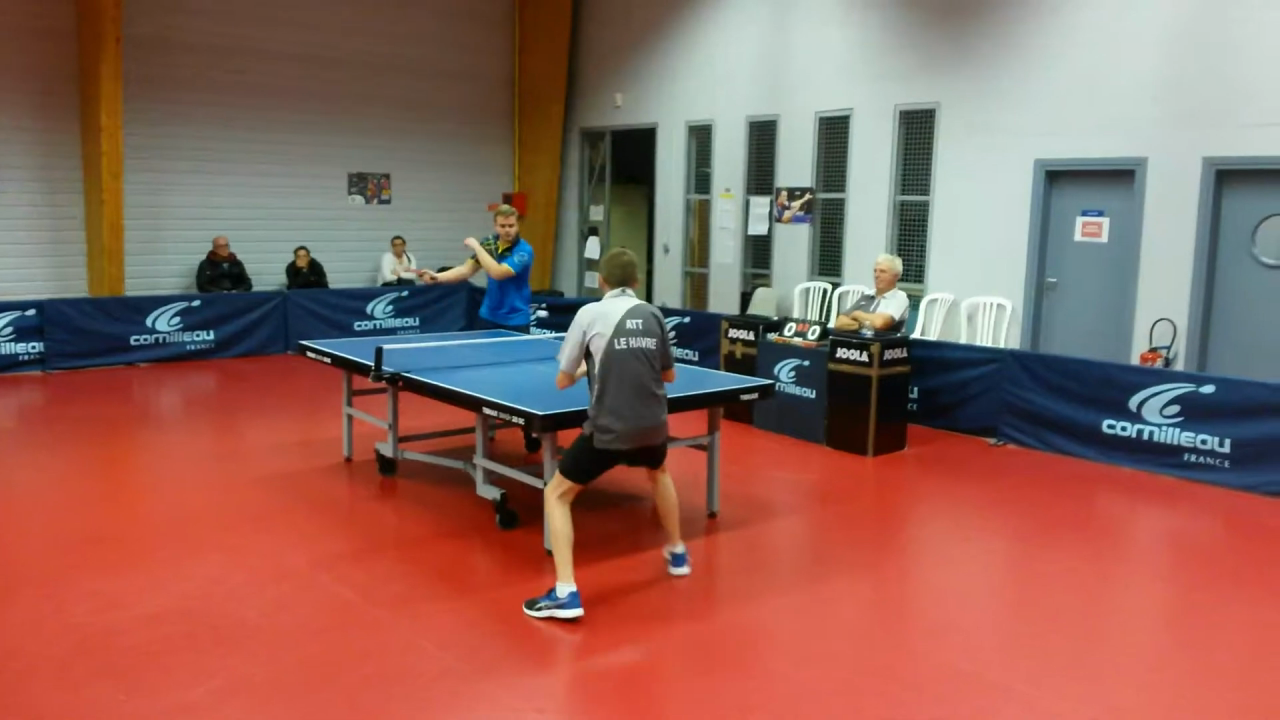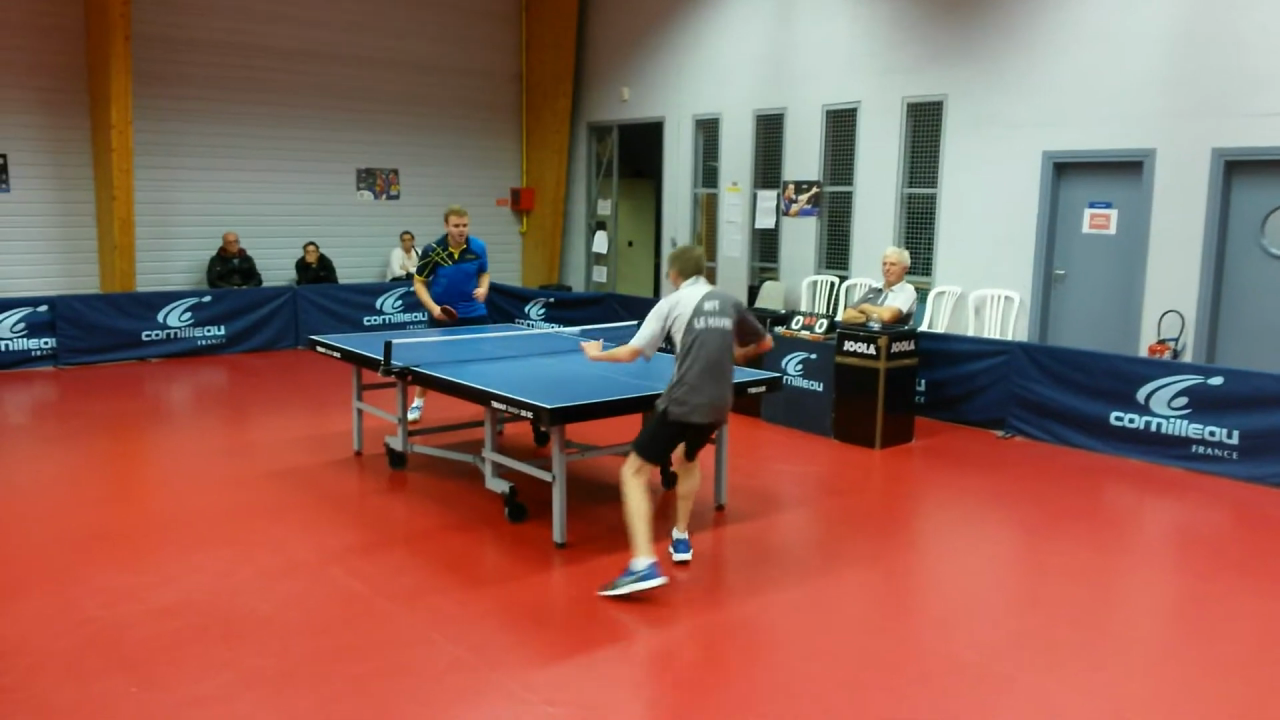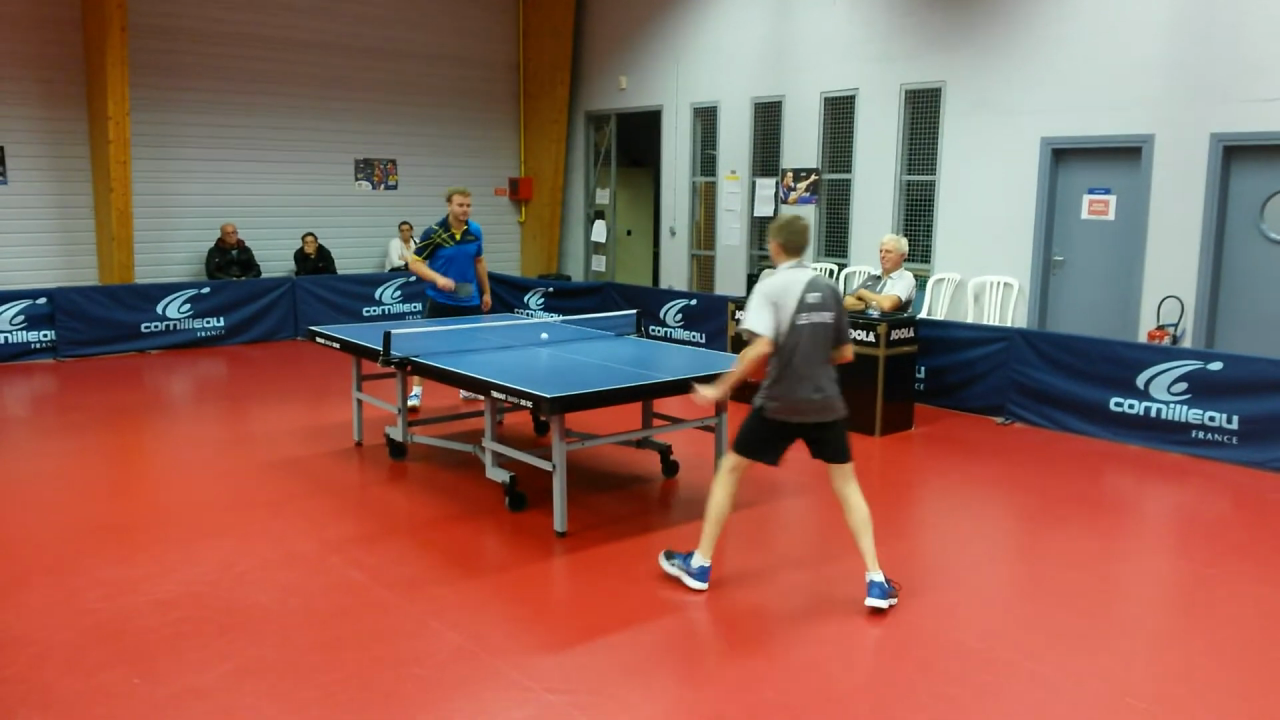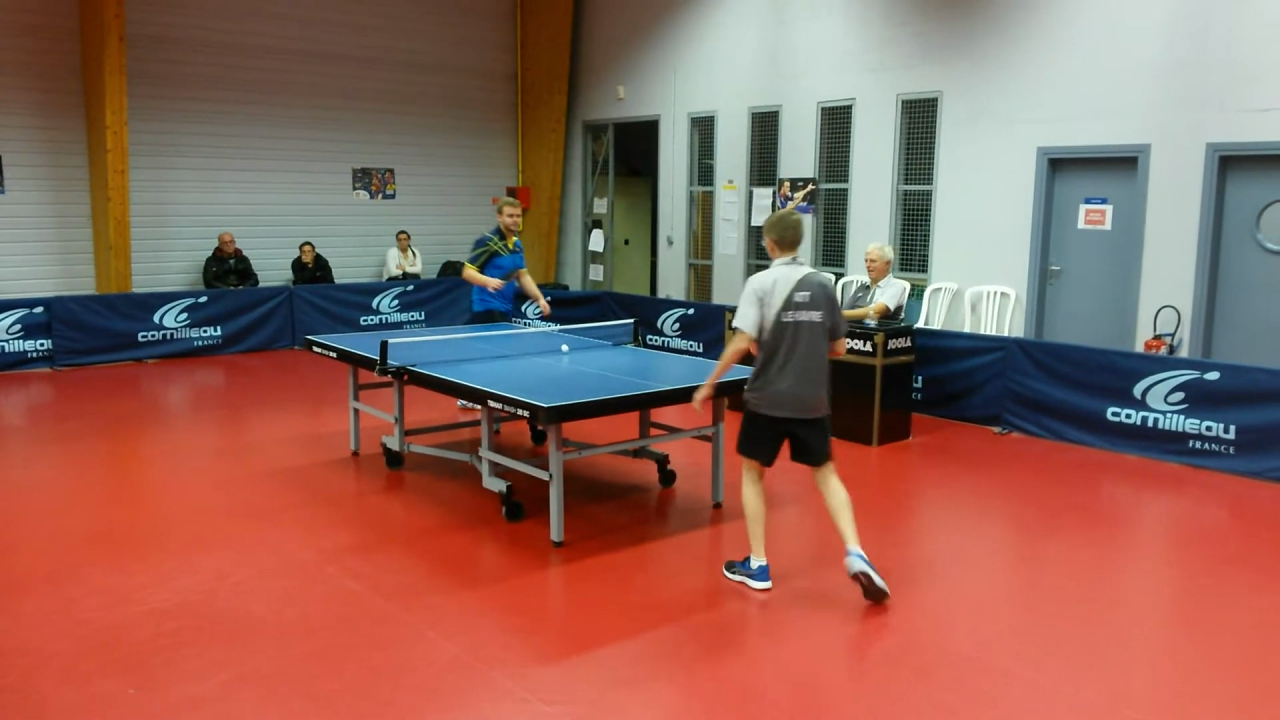
dt=0.5s
person 1, frame 1
left shoulder: (590, 314)
right shoulder: (653, 316)
left elbow: (564, 380)
left hip: (607, 431)
right hip: (652, 427)
left knee: (557, 495)
right knee: (658, 474)
left ankle: (566, 593)
right ankle: (677, 552)
person 1, frame 2
left shoulder: (672, 303)
right shoulder: (730, 303)
left elbow: (633, 351)
right elbow: (765, 343)
left wrist: (597, 353)
left hip: (681, 405)
right hip: (717, 406)
left knee: (633, 473)
right knee: (687, 458)
left ankle: (644, 565)
right ankle: (680, 539)
person 1, frame 3
left shoulder: (769, 287)
right shoulder: (829, 289)
left elbow: (762, 347)
right elbow: (845, 353)
left wrist: (720, 388)
left hip: (779, 405)
right hip: (826, 406)
left knee: (729, 470)
right knee: (847, 485)
left ankle: (699, 563)
right ankle: (876, 580)
person 1, frame 4
left shoulder: (760, 284)
right shoulder: (823, 285)
left elbow: (742, 343)
right elbow: (837, 349)
left wrist: (709, 383)
left hip: (767, 400)
right hip: (812, 402)
left knee: (751, 474)
right knee: (826, 477)
left ankle: (757, 565)
right ankle: (855, 554)
person 2, frame 1
left shoulder: (524, 251)
right shoulder: (489, 244)
left elbow: (499, 273)
right elbow: (466, 270)
left wrist: (477, 247)
right wrist: (438, 276)
left hip: (514, 320)
right hip: (488, 316)
person 2, frame 2
left shoulder: (478, 247)
right shoulder: (432, 251)
right elbow: (419, 282)
left wrist: (483, 288)
right wrist: (432, 306)
left hip: (474, 313)
right hip: (443, 314)
right ankle: (417, 404)
person 2, frame 3
left shoulder: (475, 231)
right shoulder: (433, 233)
right elbow: (414, 264)
left wrist: (486, 292)
right wrist: (437, 279)
left hip: (470, 300)
right hip: (441, 300)
right ankle: (416, 392)
person 2, frame 4
left shoulder: (516, 244)
right shoulder: (487, 241)
left elbow: (523, 276)
right elbow: (467, 272)
left wrist: (540, 298)
right wrist: (487, 281)
left hip: (503, 308)
right hip: (489, 307)
